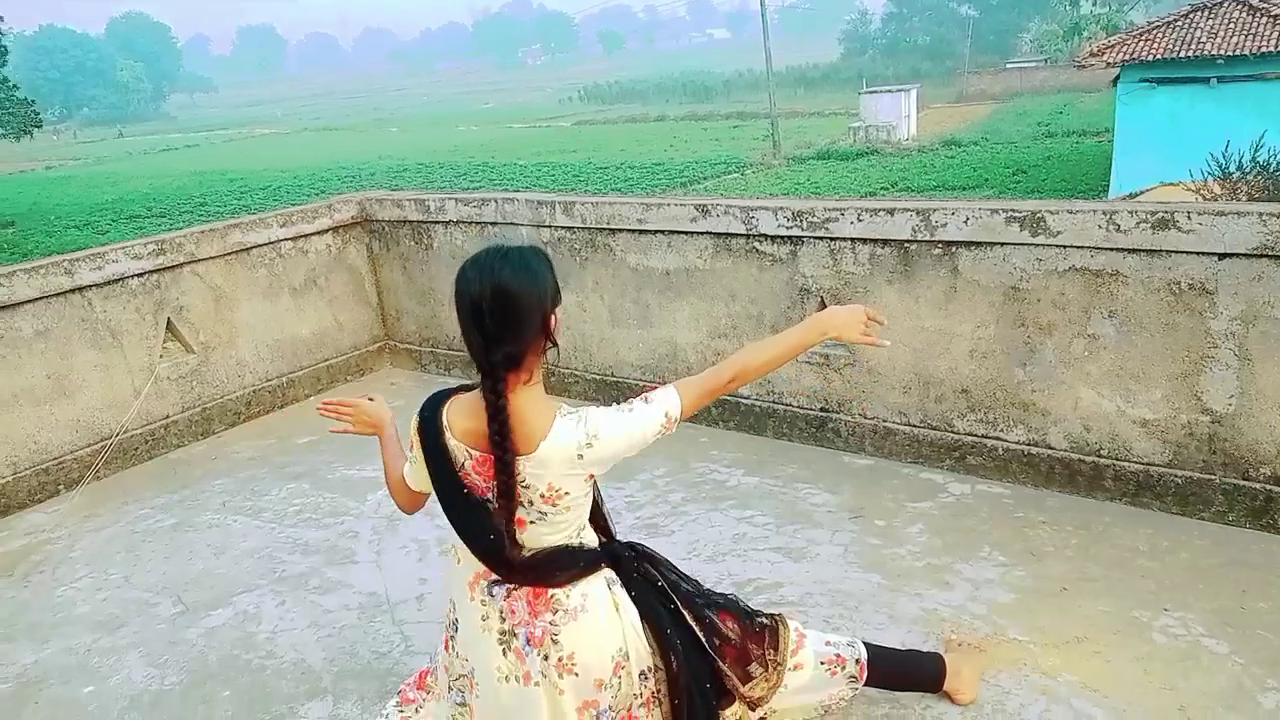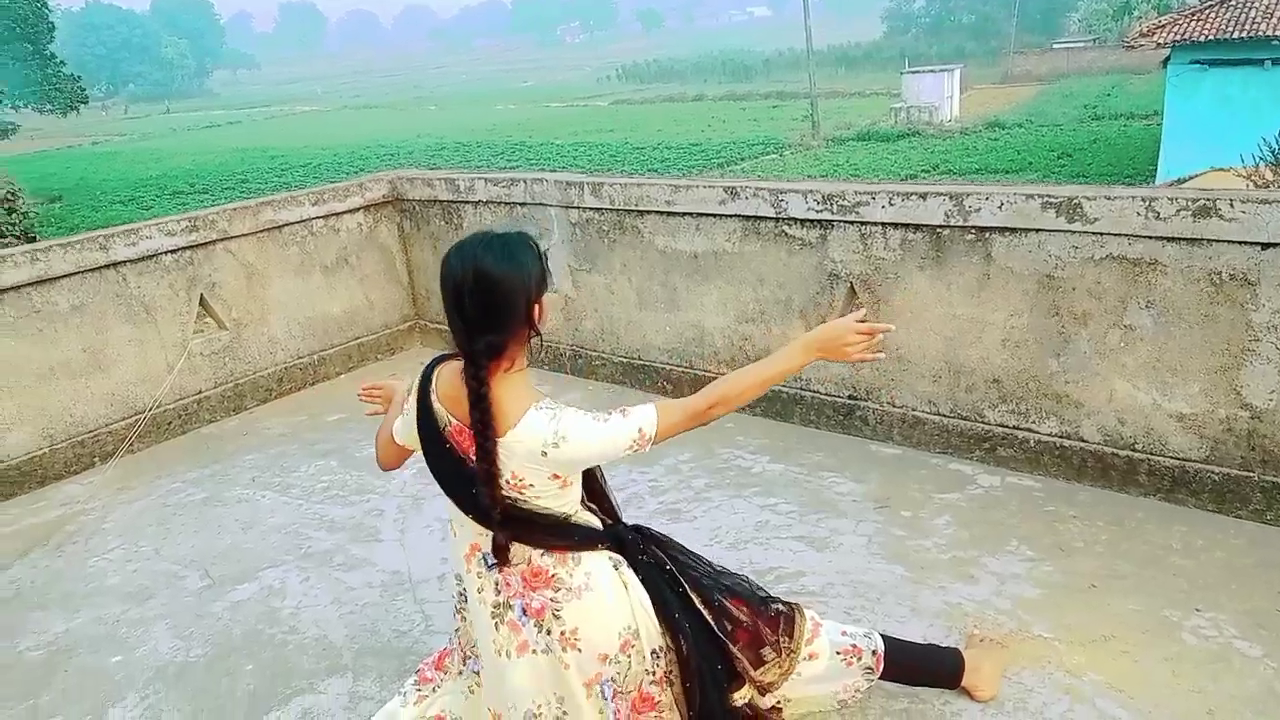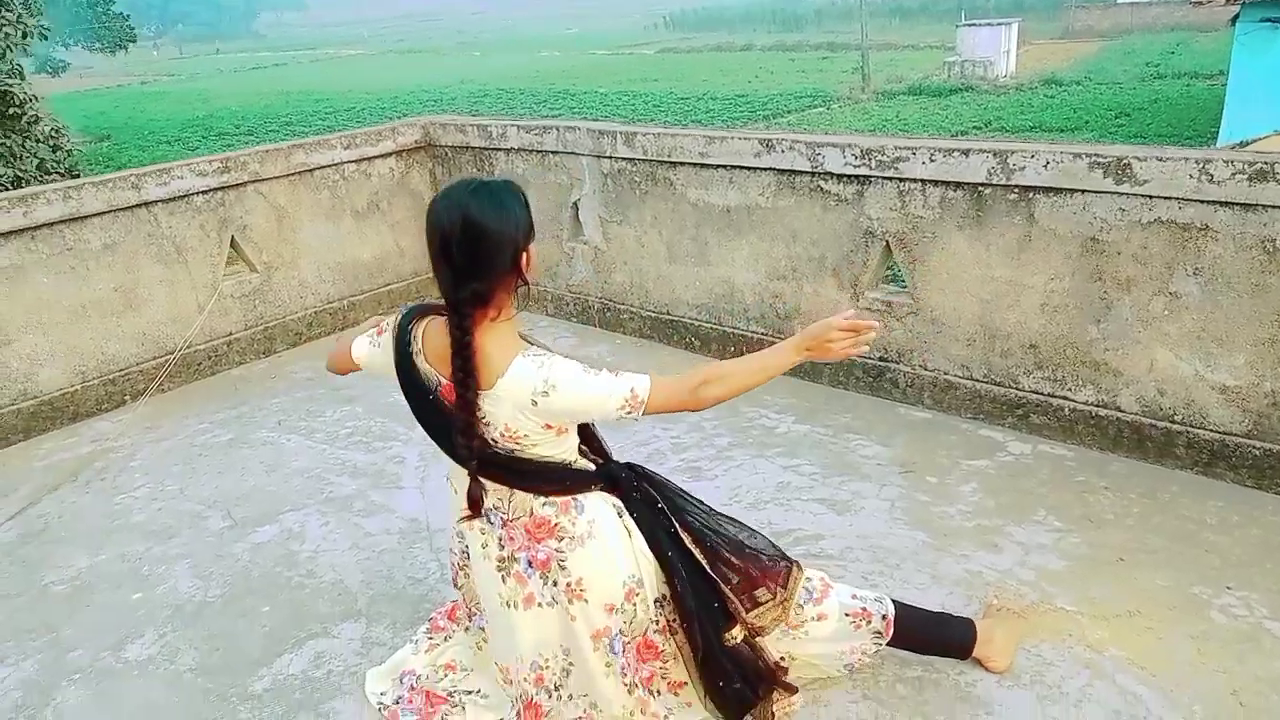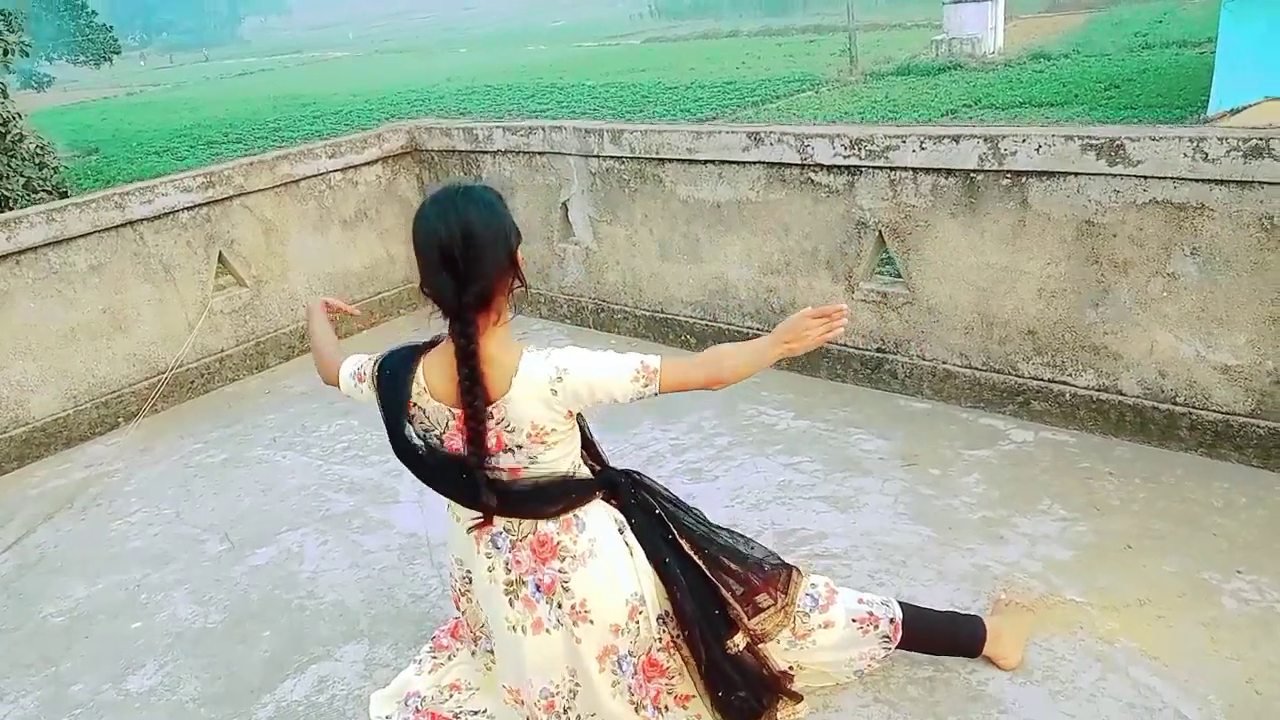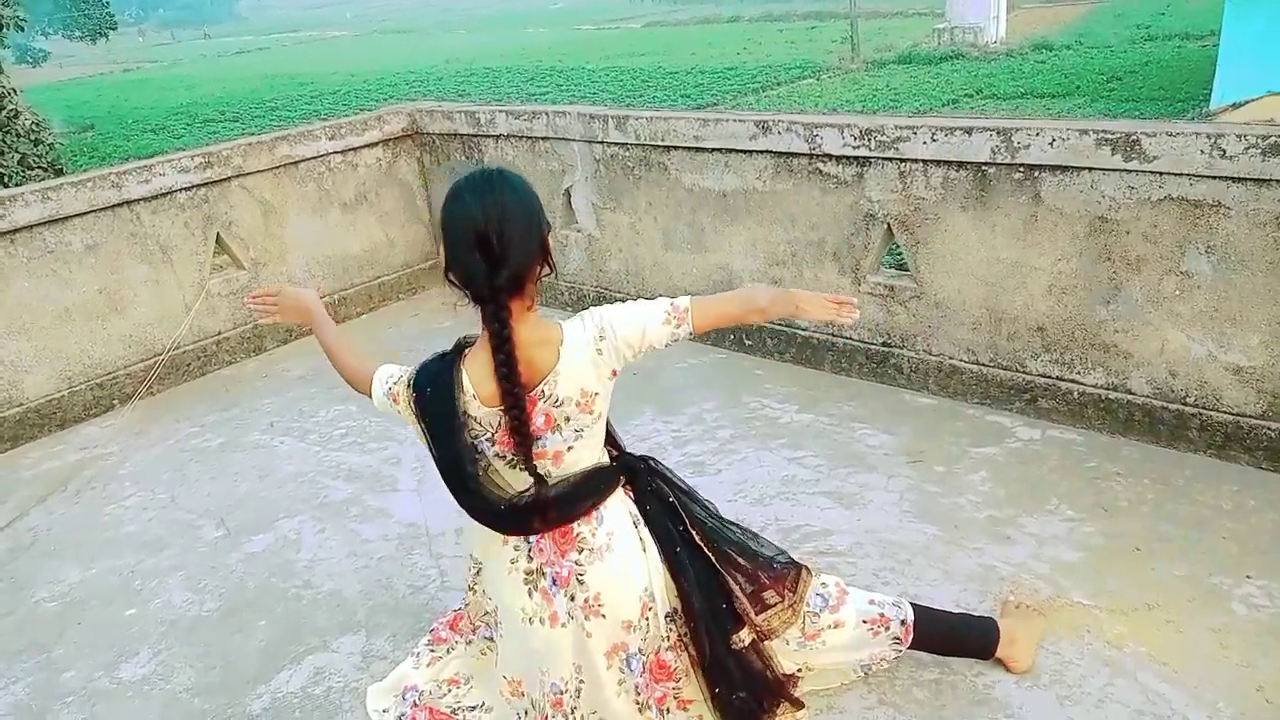
dt=0.3s
person 1, frame 1
left shoulder: (440, 420)
right shoulder: (583, 434)
left elbow: (407, 498)
right elbow: (718, 380)
left wrist: (383, 426)
right wrist: (826, 322)
left hip: (491, 632)
right hip: (581, 627)
right knee: (741, 650)
person 1, frame 2
left shoulder: (437, 384)
right shoulder: (552, 432)
left elbow: (388, 455)
right elbow: (701, 408)
right wrist: (814, 345)
left hip: (502, 613)
right hip: (583, 604)
right knee: (754, 632)
right ankle: (961, 668)
person 1, frame 3
left shoulder: (415, 335)
right shoulder: (540, 382)
left elbow: (336, 358)
right elbow: (697, 390)
right wrist: (801, 344)
left hip: (501, 569)
right hip: (586, 554)
right knee: (760, 594)
person 1, frame 4
left shoulder: (406, 380)
right shoulder: (555, 374)
left elbow: (332, 371)
right elbow: (702, 371)
left wrist: (320, 320)
right wrist: (780, 340)
left hip: (503, 587)
right hip: (594, 569)
right knee: (762, 601)
person 1, frame 5
left shoulder: (440, 384)
right shoulder: (591, 340)
left elbow: (363, 376)
right elbow: (729, 305)
left wrist: (312, 312)
right wrist: (792, 300)
left hip: (518, 585)
right hip: (610, 561)
right knee: (772, 599)
